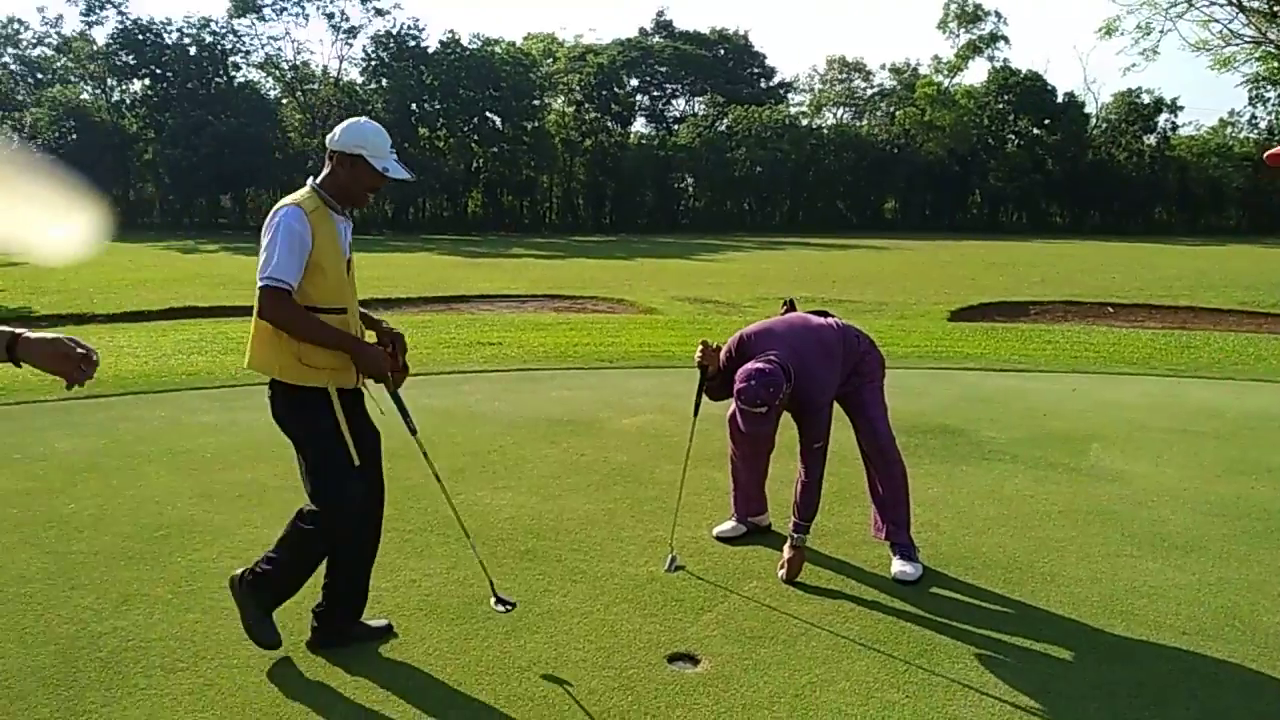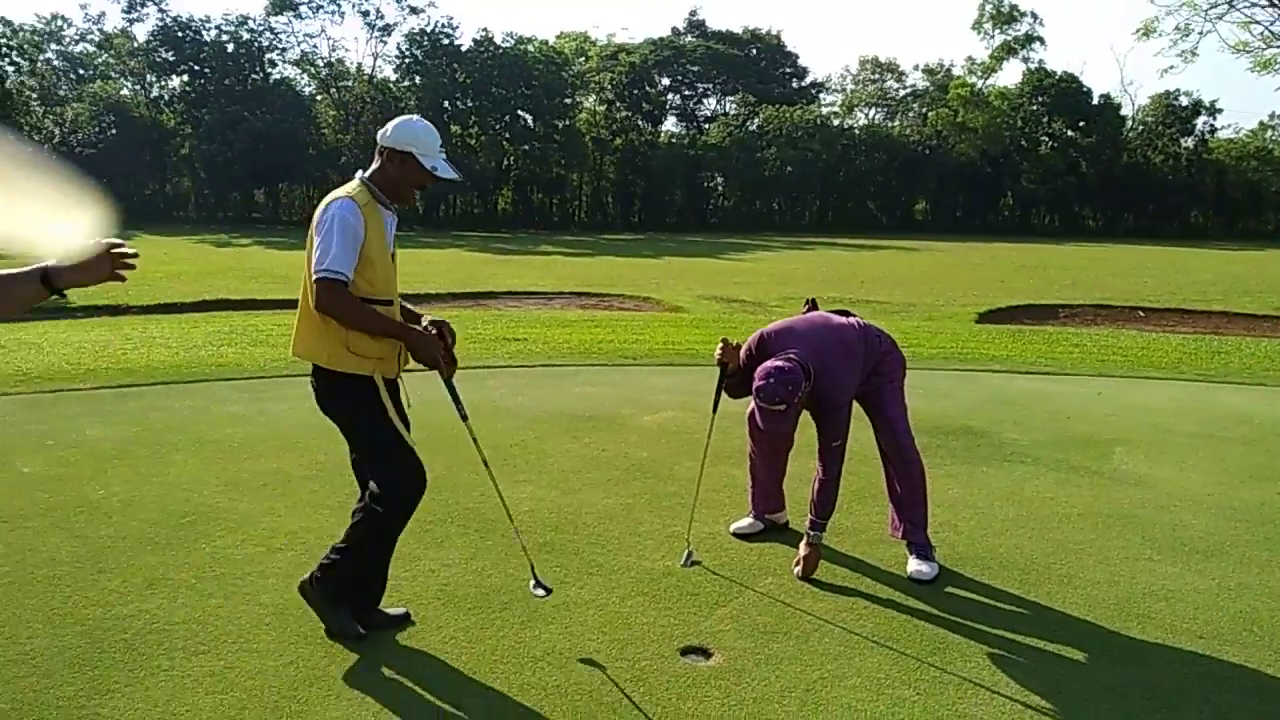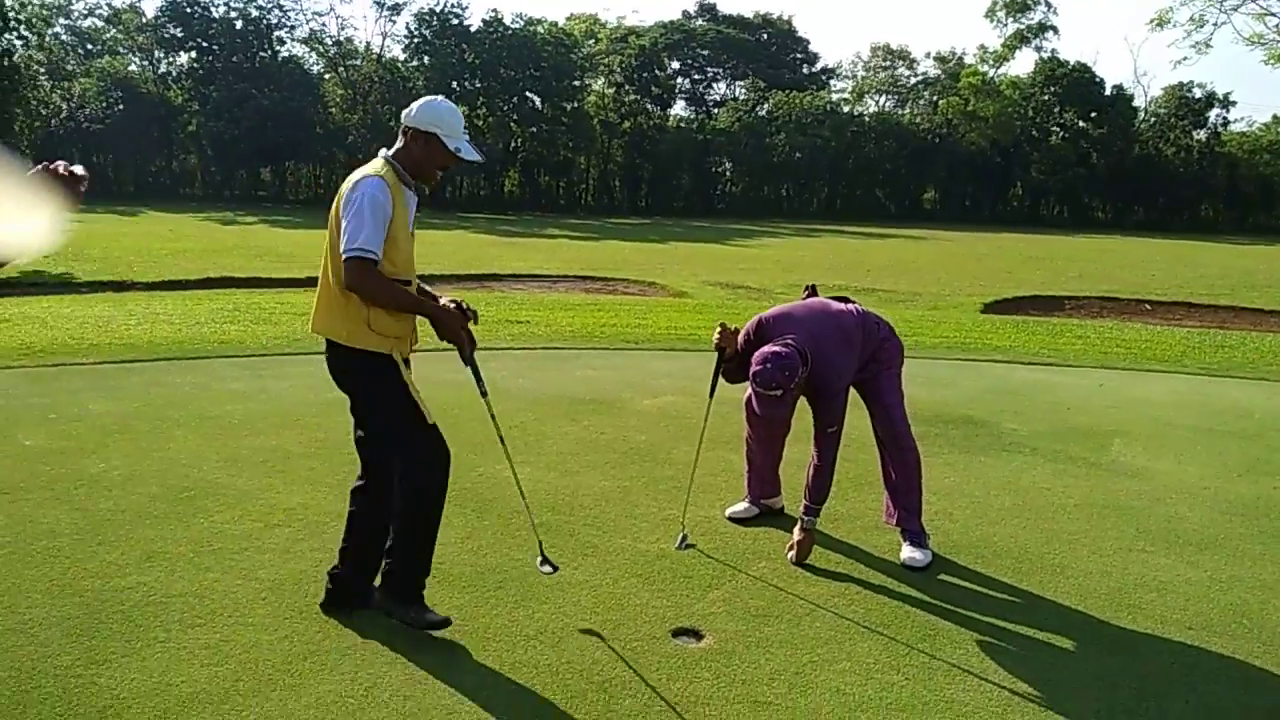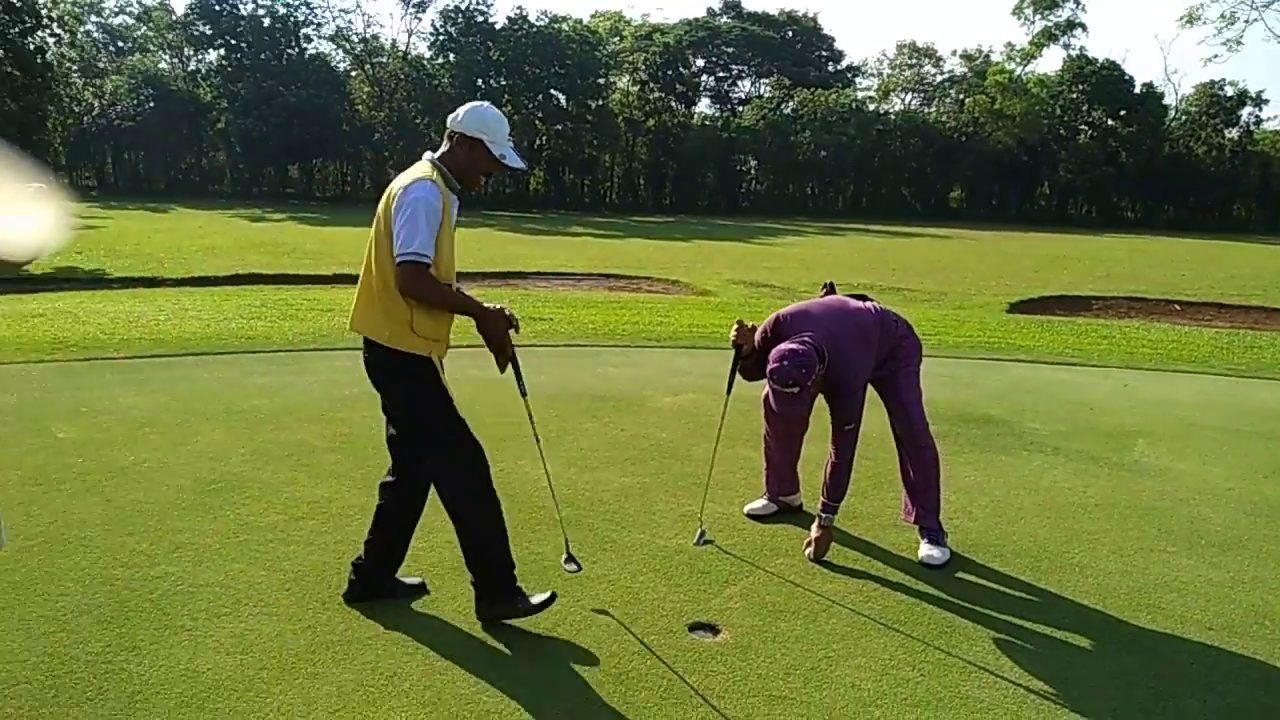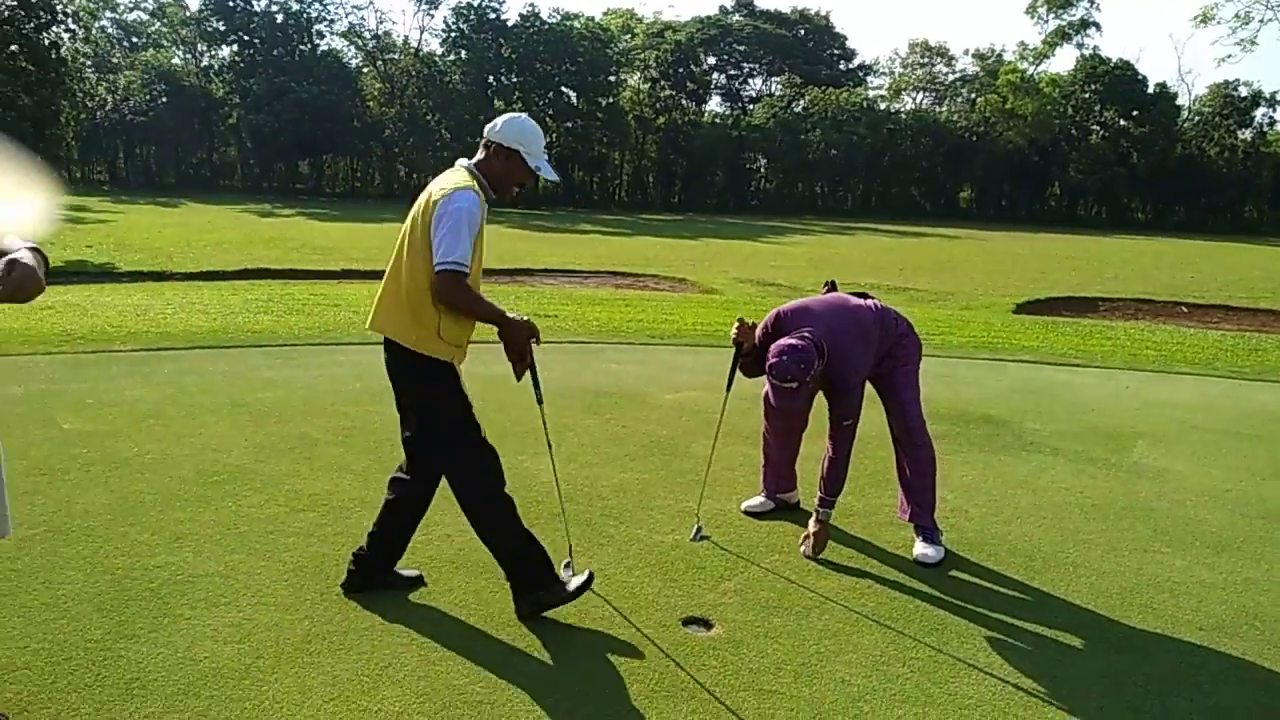
dt=0.1s
person 1, frame 1
left shoulder: (339, 218)
right shoulder: (295, 217)
right elbow: (274, 305)
left wrist: (375, 327)
right wrist: (355, 346)
left hip: (340, 385)
right hip: (306, 389)
left knee: (364, 500)
right knee: (338, 504)
left ankle: (339, 618)
right ankle: (259, 587)
person 1, frame 2
left shoulder: (379, 211)
right shoulder: (346, 209)
right elbow: (331, 297)
left wrist: (416, 322)
right wrist: (409, 335)
left hip: (369, 372)
right hip: (349, 375)
left knee: (386, 485)
right knee: (401, 483)
left ankle: (359, 603)
right ankle: (332, 584)
person 1, frame 3
left shoulder: (400, 189)
right shoulder: (373, 188)
right elbow: (359, 276)
left wrist: (436, 301)
right wrist: (432, 314)
left hip: (379, 350)
right hip: (364, 353)
left knee: (385, 469)
right knee: (426, 460)
left ankle: (349, 584)
right ankle: (400, 590)
person 1, frame 4
left shoulder: (428, 183)
right shoulder: (425, 190)
right elbow: (413, 281)
left wrist: (478, 312)
right wrist: (482, 315)
left hip: (397, 348)
right hip: (403, 352)
left knee: (412, 464)
right knee: (461, 465)
left ankle: (372, 576)
right ankle: (497, 593)
person 1, frame 5
left shoulder: (455, 187)
right shoulder: (464, 198)
right elbow: (447, 289)
left wrist: (501, 322)
right wrist: (506, 324)
left hip: (416, 349)
right hip: (424, 355)
left knee: (427, 461)
right knee: (474, 467)
left ankle: (372, 565)
right ankle: (535, 584)
person 2, frame 1
left shoulder: (811, 393)
right shoulder: (743, 346)
left elbow: (812, 468)
right elbow: (719, 390)
left wrist: (797, 540)
right wrist: (712, 370)
left hip: (855, 362)
right hip: (792, 350)
left knee: (877, 443)
right knee: (739, 423)
left ankle: (901, 544)
right ankle: (750, 514)
person 2, frame 2
left shoulder: (830, 392)
right shoulder: (764, 344)
left elbow: (829, 466)
right elbow: (739, 388)
left wrist: (813, 537)
right wrist: (732, 367)
left hip: (877, 361)
right hip: (816, 345)
left knee: (896, 443)
right knee: (761, 422)
left ankle: (918, 543)
right ankle: (768, 511)
person 2, frame 3
left shoulder: (827, 378)
right shoulder: (762, 329)
left elbow: (825, 452)
right elbow: (736, 373)
left wrist: (807, 522)
right wrist: (729, 352)
left hip: (874, 348)
right hip: (814, 330)
left knee: (892, 430)
right knee: (758, 409)
left ankle: (912, 531)
right ankle: (764, 496)
person 2, frame 4
left shoulder: (844, 377)
right shoulder: (779, 327)
left elbow: (842, 450)
right elbow: (753, 371)
left wrist: (825, 521)
right wrist: (747, 349)
left hip: (893, 346)
right hip: (832, 329)
left knee: (910, 428)
right knee: (776, 404)
left ankle: (930, 529)
right ankle: (782, 494)
person 2, frame 5
left shoulder: (843, 372)
right shoulder: (779, 323)
left elbow: (840, 445)
right elbow: (753, 367)
left wrist: (822, 515)
right wrist: (747, 347)
left hip: (892, 345)
right hip: (831, 327)
left knee: (908, 427)
right knee: (776, 403)
left ankle: (925, 527)
right ankle: (779, 491)
